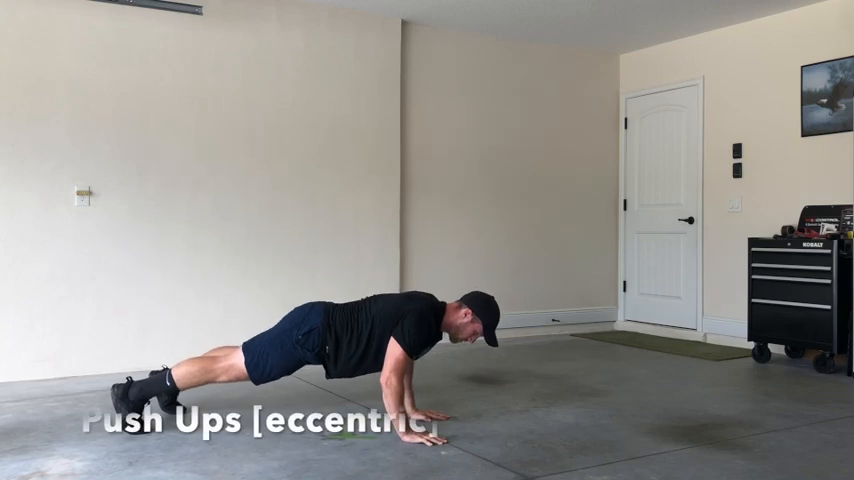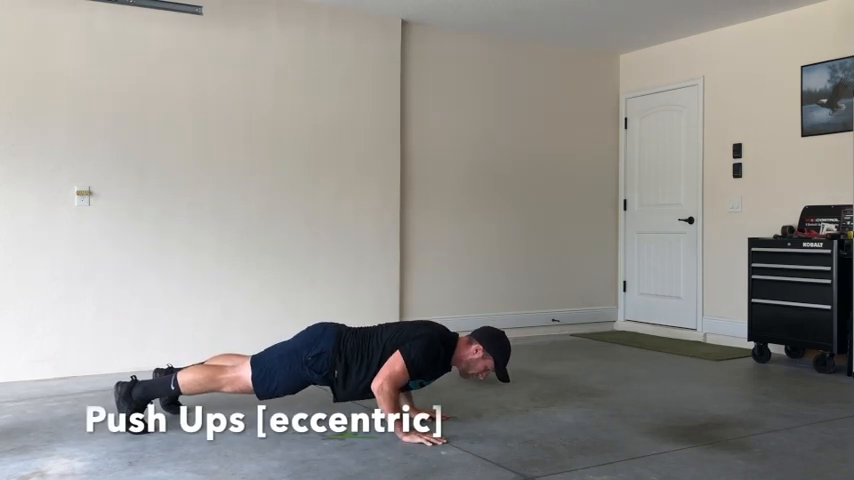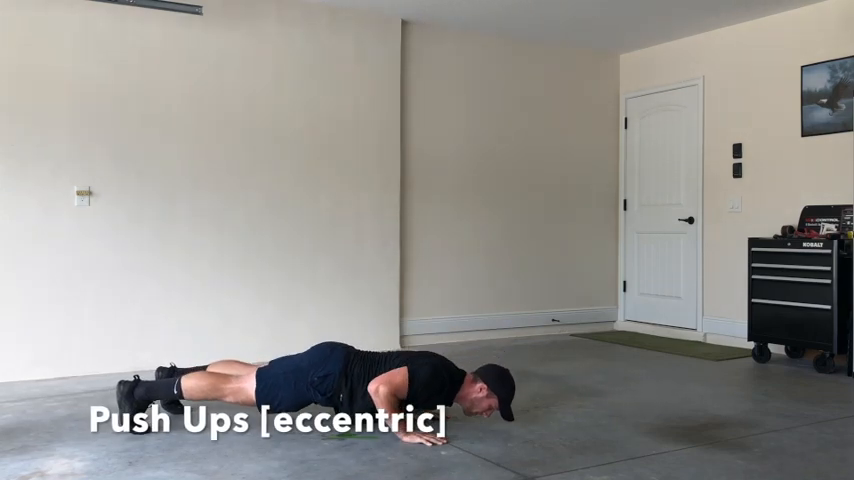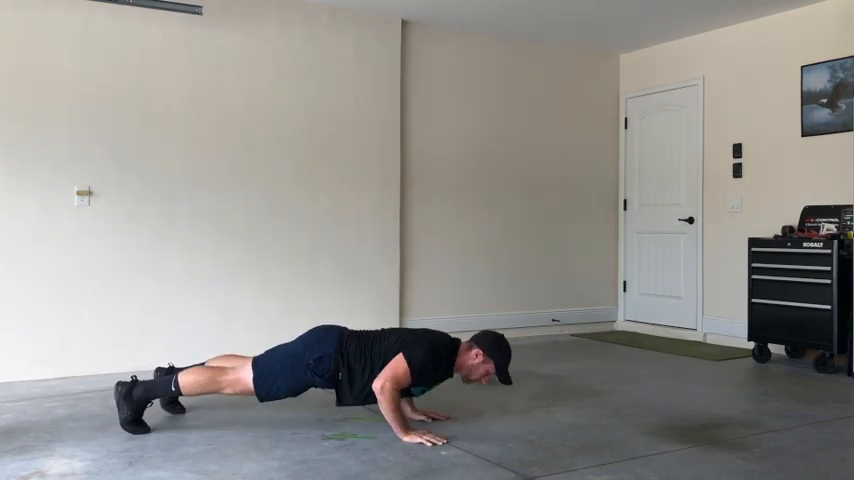
dt=1s
person 1, frame 1
left shoulder: (427, 312)
right shoulder: (422, 320)
left elbow: (403, 359)
right elbow: (390, 377)
left wrist: (412, 409)
right wrist: (404, 430)
left hip: (317, 329)
right hip: (313, 333)
left knee: (238, 357)
right knee: (227, 367)
left ankle: (164, 384)
right ankle: (134, 392)
person 1, frame 2
left shoulder: (438, 342)
right shoulder: (433, 347)
right elbow: (381, 384)
left wrist: (411, 407)
right wrist: (403, 431)
left hip: (328, 347)
right hip: (322, 354)
left knee: (244, 366)
right knee: (233, 379)
left ankle: (171, 376)
right ankle: (138, 390)
person 1, frame 3
left shoulder: (444, 376)
right shoulder: (437, 379)
right elbow: (378, 388)
left wrist: (417, 410)
right wrist: (404, 431)
left hip: (334, 364)
right hip: (327, 373)
left knee: (249, 374)
right knee: (235, 389)
left ankle: (174, 374)
right ankle: (140, 391)
person 1, frame 4
left shoulder: (442, 350)
right shoulder: (433, 353)
right elbow: (382, 386)
left wrist: (411, 408)
right wrist: (404, 432)
left hip: (330, 351)
right hip: (325, 356)
left knee: (246, 367)
right knee: (234, 380)
left ankle: (171, 375)
right ankle: (136, 392)
